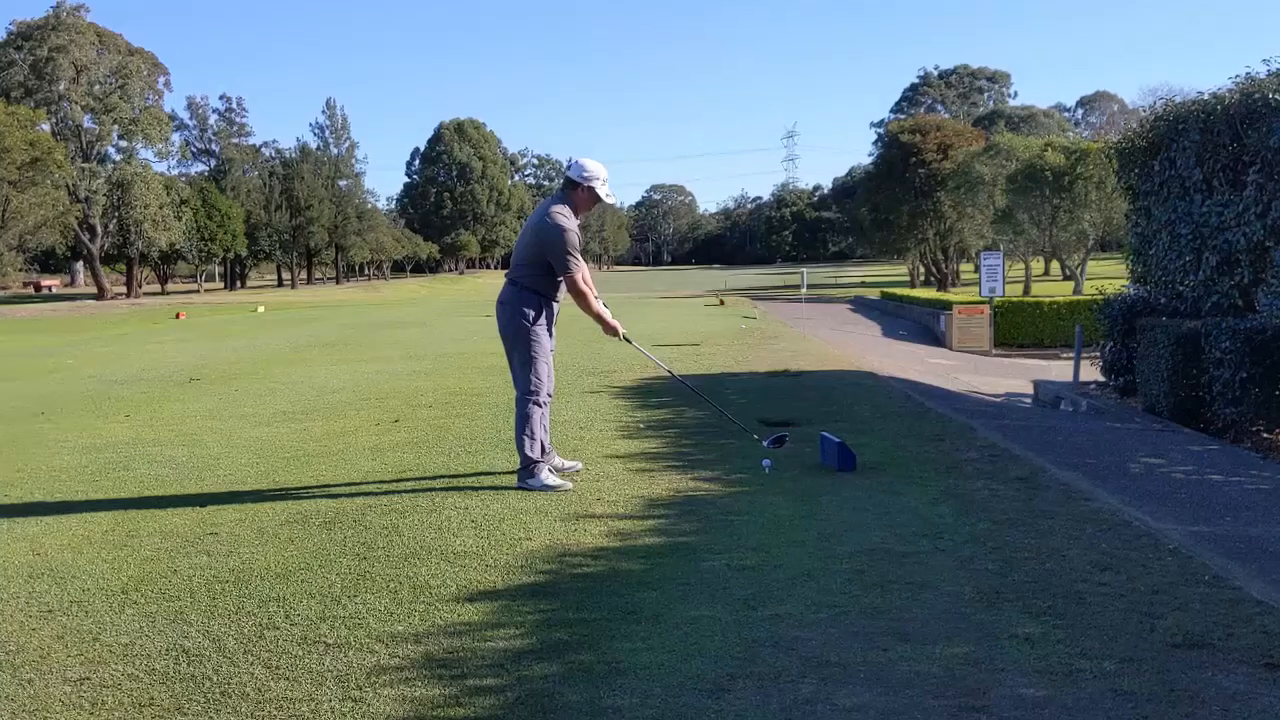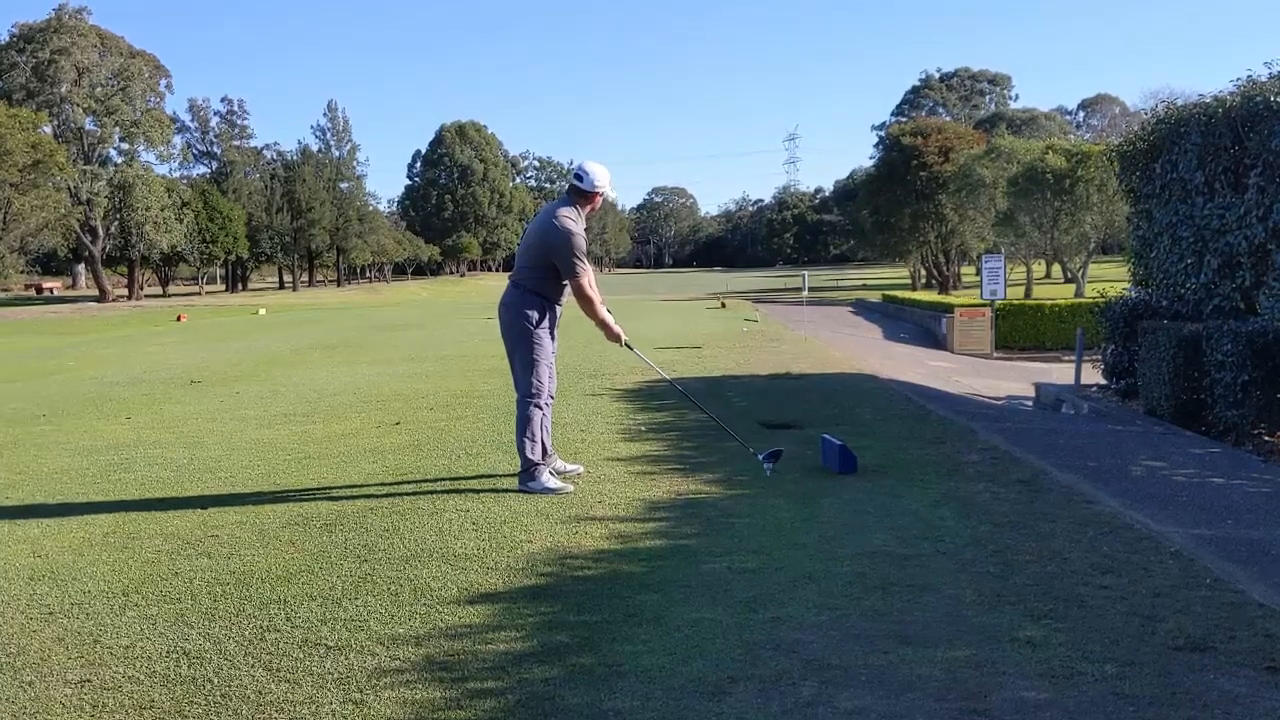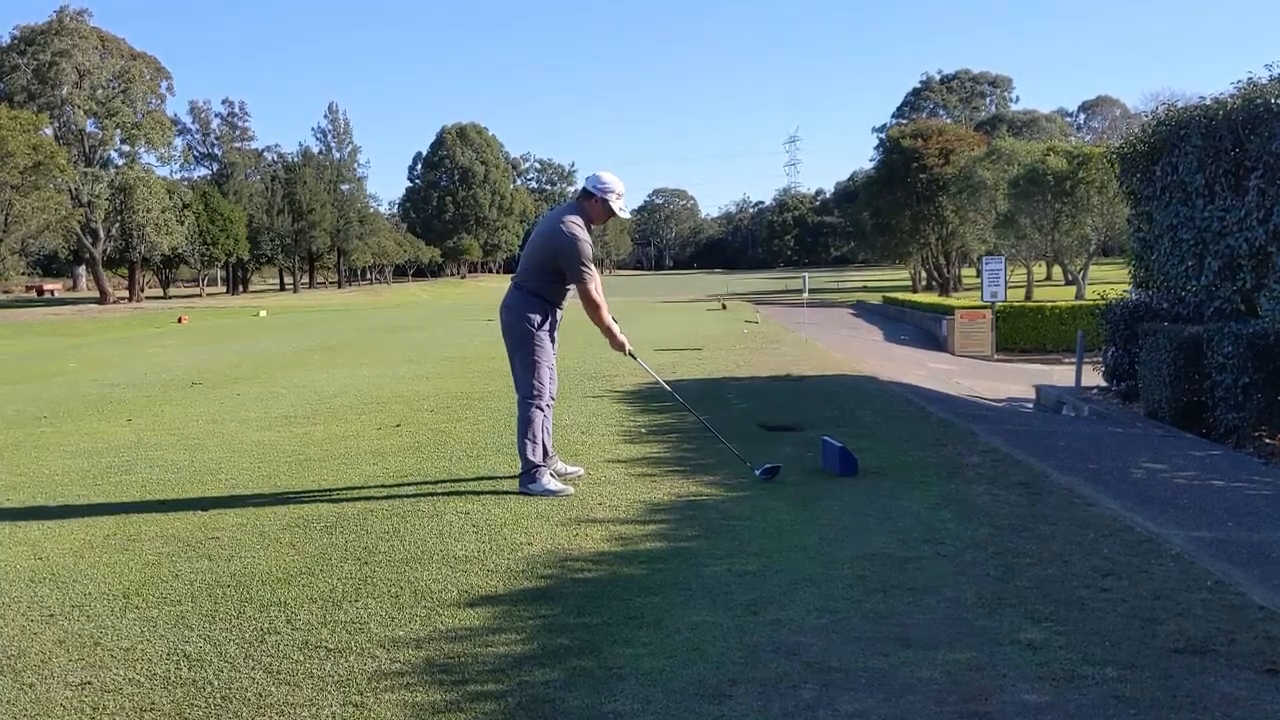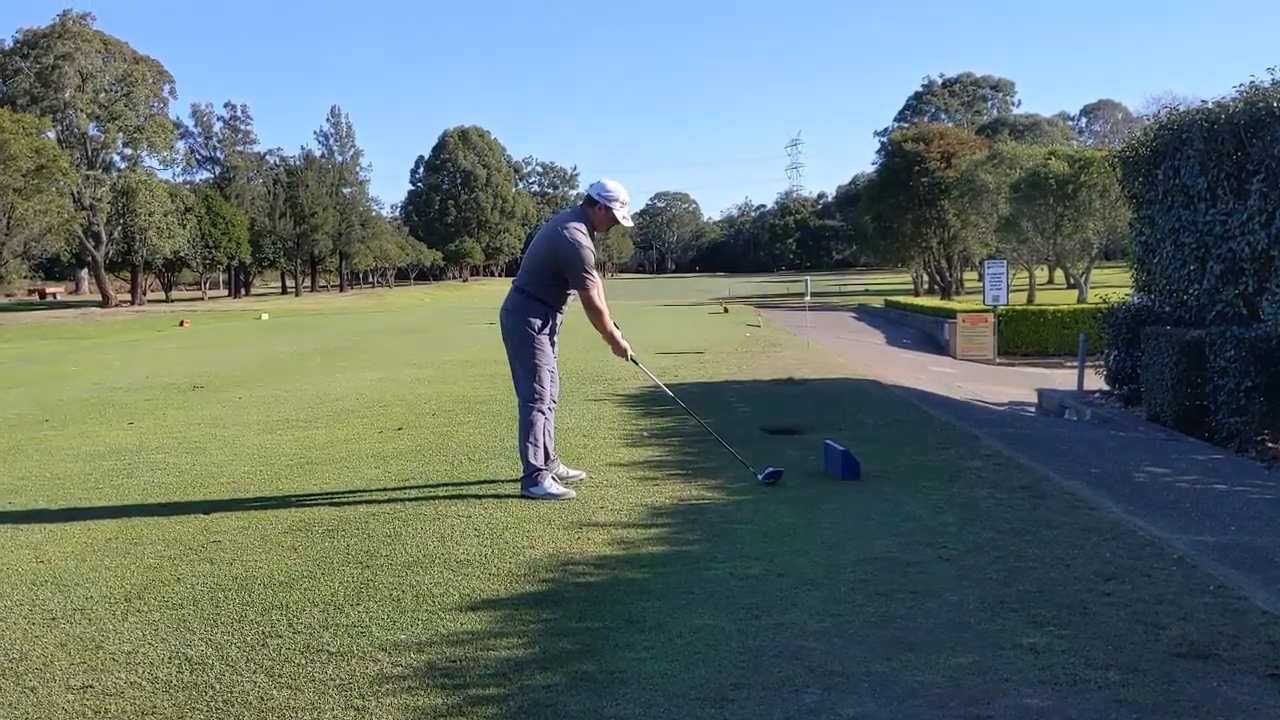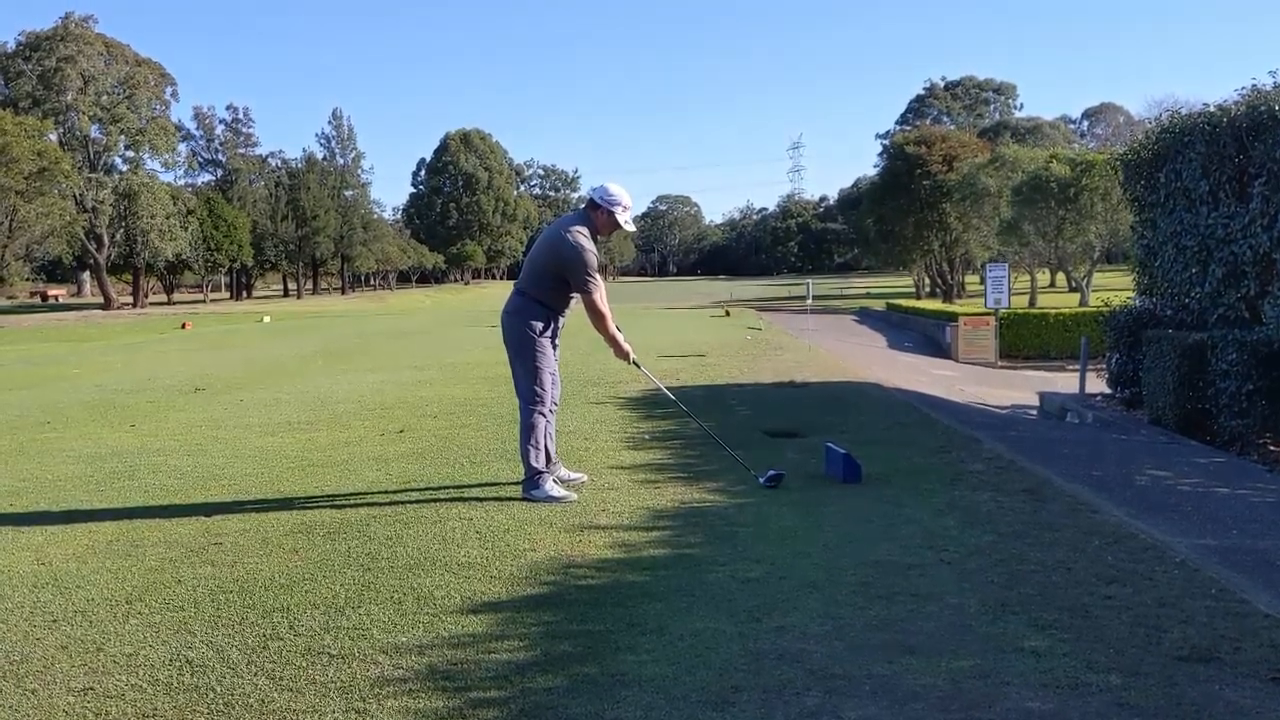
dt=1s
person 1, frame 1
left shoulder: (556, 208)
right shoulder: (559, 224)
left elbow: (577, 263)
right elbow: (575, 286)
left wrist: (598, 302)
right wrist: (604, 320)
left hip: (534, 307)
right hip: (525, 309)
left knee: (542, 387)
right knee: (533, 390)
left ankle: (542, 455)
right ankle: (531, 470)
person 1, frame 2
left shoulder: (559, 210)
right shoulder: (567, 229)
left elbow: (584, 269)
right elbow: (581, 291)
left wrist: (602, 309)
right wrist: (607, 326)
left hip: (537, 310)
right hip: (528, 312)
left knee: (544, 390)
right knee: (534, 393)
left ankle: (544, 458)
right ankle: (532, 473)
person 1, frame 3
left shoulder: (567, 215)
right shoulder: (573, 234)
left elbow: (590, 274)
right elbow: (589, 297)
left wrist: (608, 318)
right wrist: (612, 334)
left hip: (538, 312)
right hip: (529, 314)
left knee: (545, 391)
right knee: (535, 394)
left ankle: (546, 460)
right ankle: (532, 474)
person 1, frame 4
left shoulder: (572, 221)
right shoulder: (576, 240)
left elbow: (593, 279)
right elbow: (591, 303)
left wrist: (610, 325)
right wrist: (614, 339)
left hip: (539, 318)
right hip: (528, 319)
left knee: (547, 395)
right knee: (537, 398)
left ankle: (548, 464)
right ankle: (534, 478)
person 1, frame 5
left shoulder: (574, 224)
right shoulder: (578, 243)
left elbow: (595, 281)
right elbow: (593, 306)
left wrist: (611, 328)
right wrist: (616, 342)
left hip: (540, 321)
right hip: (530, 322)
left knee: (548, 397)
right knee: (537, 401)
left ankle: (548, 466)
right ankle: (536, 480)
